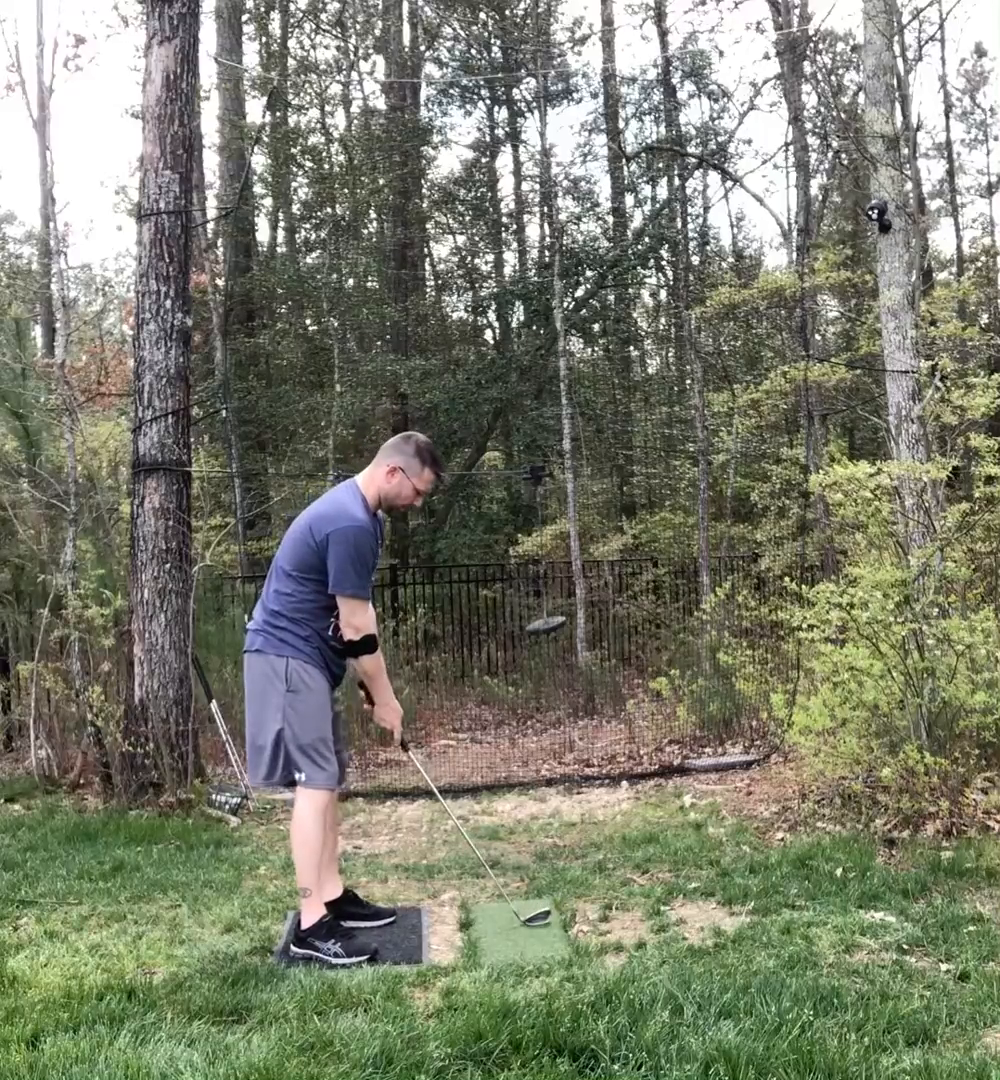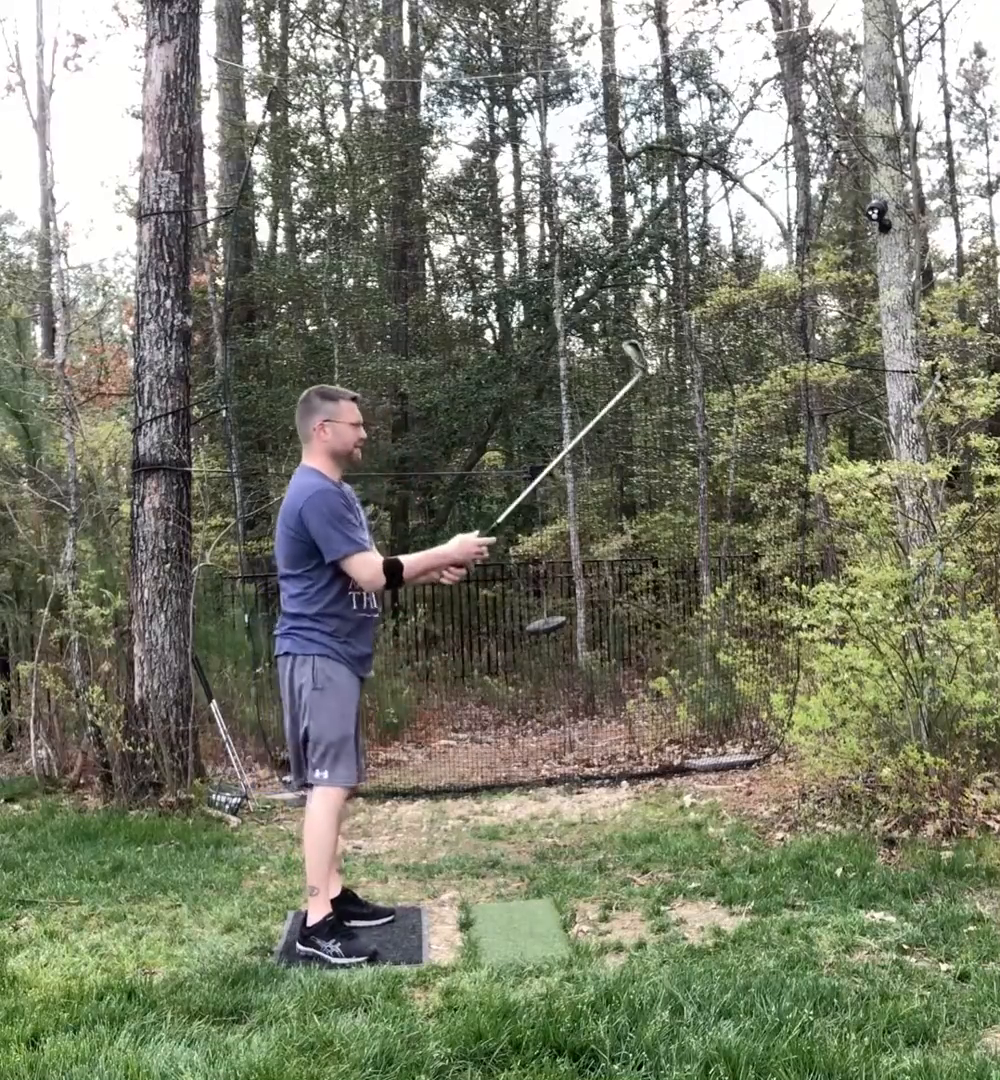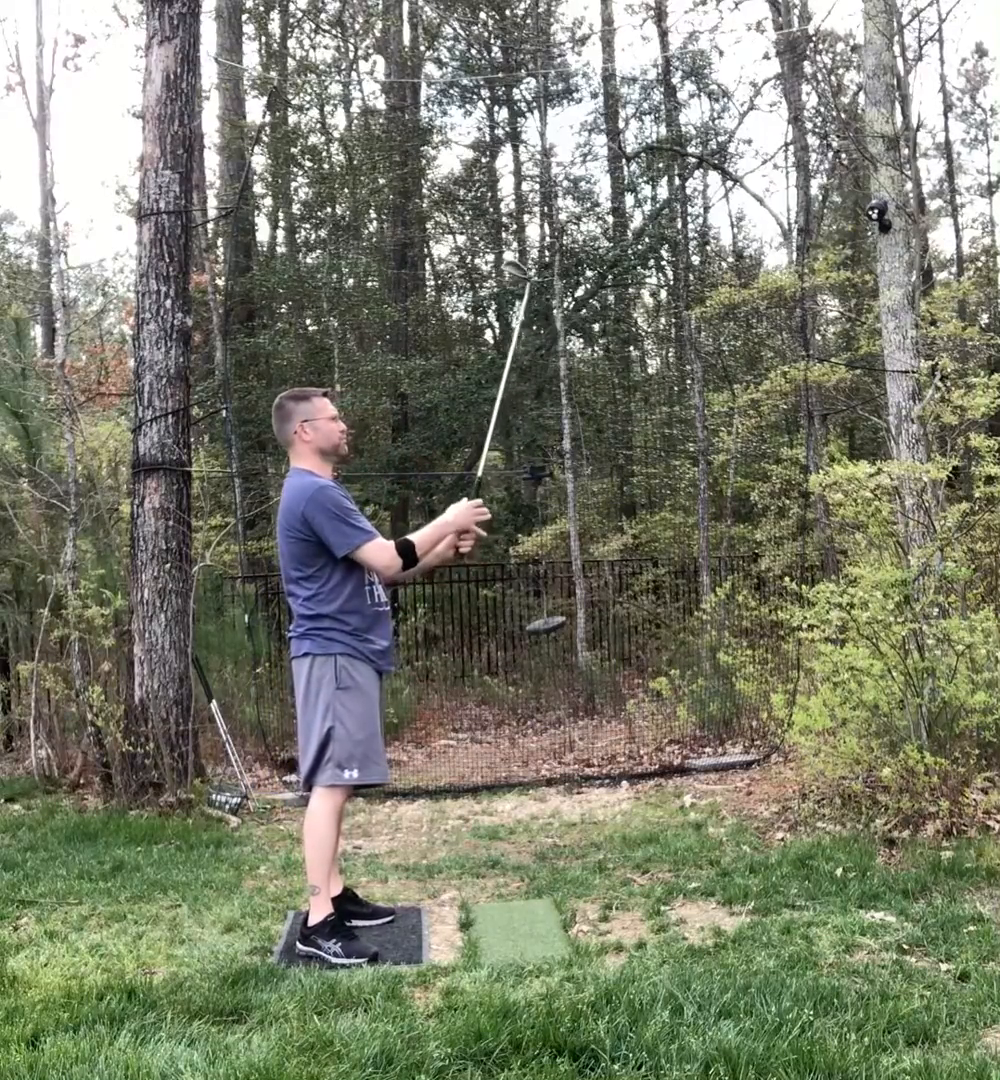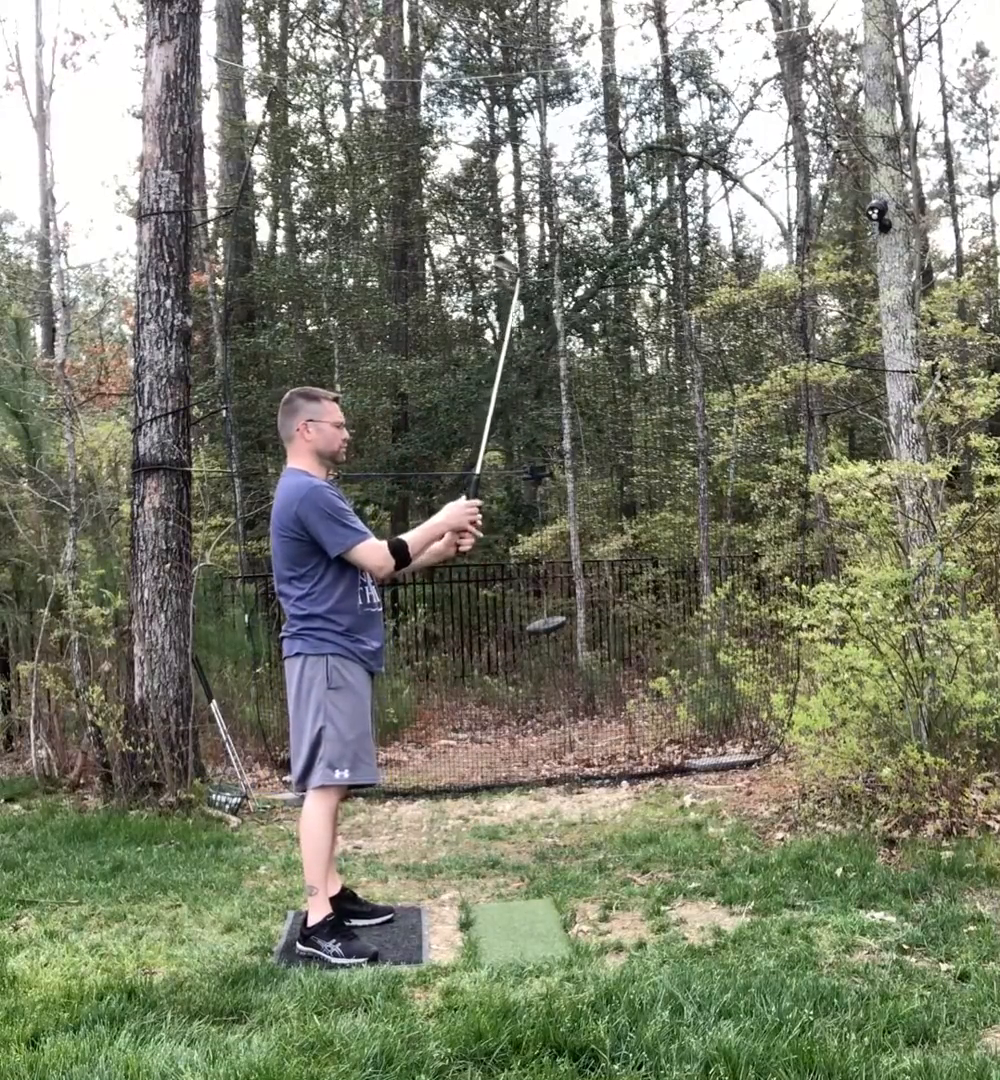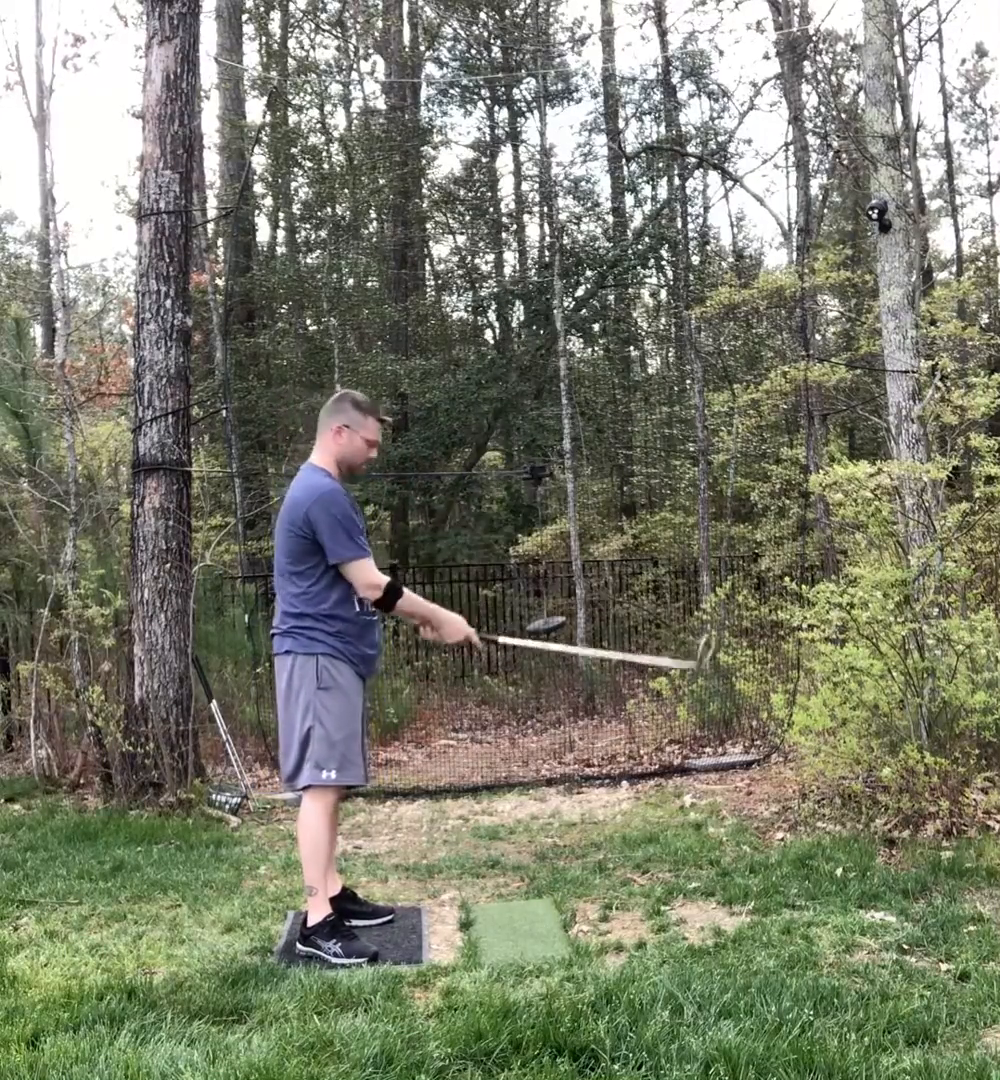
dt=1s
person 1, frame 1
left shoulder: (356, 508)
right shoulder: (351, 524)
left elbow: (358, 613)
right elbow: (355, 626)
left wrist: (374, 684)
right wrist: (385, 697)
left hip: (304, 657)
right hip: (288, 657)
left knee: (327, 781)
right knee: (315, 784)
left ankle: (332, 895)
right ankle: (312, 924)
person 1, frame 2
left shoulder: (337, 491)
right shoulder: (316, 495)
left elbow: (368, 568)
right elbow: (371, 575)
left wrist: (432, 570)
right wrist: (445, 553)
left hip: (336, 655)
right hip: (318, 656)
left knee: (334, 782)
right knee: (328, 783)
left ankle: (333, 894)
right ankle: (316, 922)
person 1, frame 3
left shoulder: (321, 492)
right shoulder: (314, 494)
left elbow: (379, 566)
right elbow: (387, 562)
left wrist: (446, 546)
right wrist: (446, 522)
left hip: (348, 654)
right hip: (334, 655)
left knee: (336, 782)
right knee: (331, 782)
left ankle: (335, 894)
right ankle: (318, 922)
person 1, frame 4
left shoulder: (316, 492)
right shoulder: (308, 493)
left elbow: (375, 564)
right elbow: (380, 562)
left wrist: (444, 546)
right wrist: (440, 521)
left hip: (342, 654)
right hip: (327, 656)
left knee: (333, 783)
right knee: (325, 783)
left ankle: (333, 893)
right ankle: (318, 922)
person 1, frame 5
left shoulder: (319, 489)
right shoulder: (326, 496)
left elbow: (356, 584)
right elbow: (371, 587)
left wrist: (423, 614)
right wrist: (440, 618)
left hip: (334, 656)
right hip: (319, 656)
left knee: (335, 781)
right knee: (321, 783)
left ankle: (332, 893)
right ankle: (317, 923)
